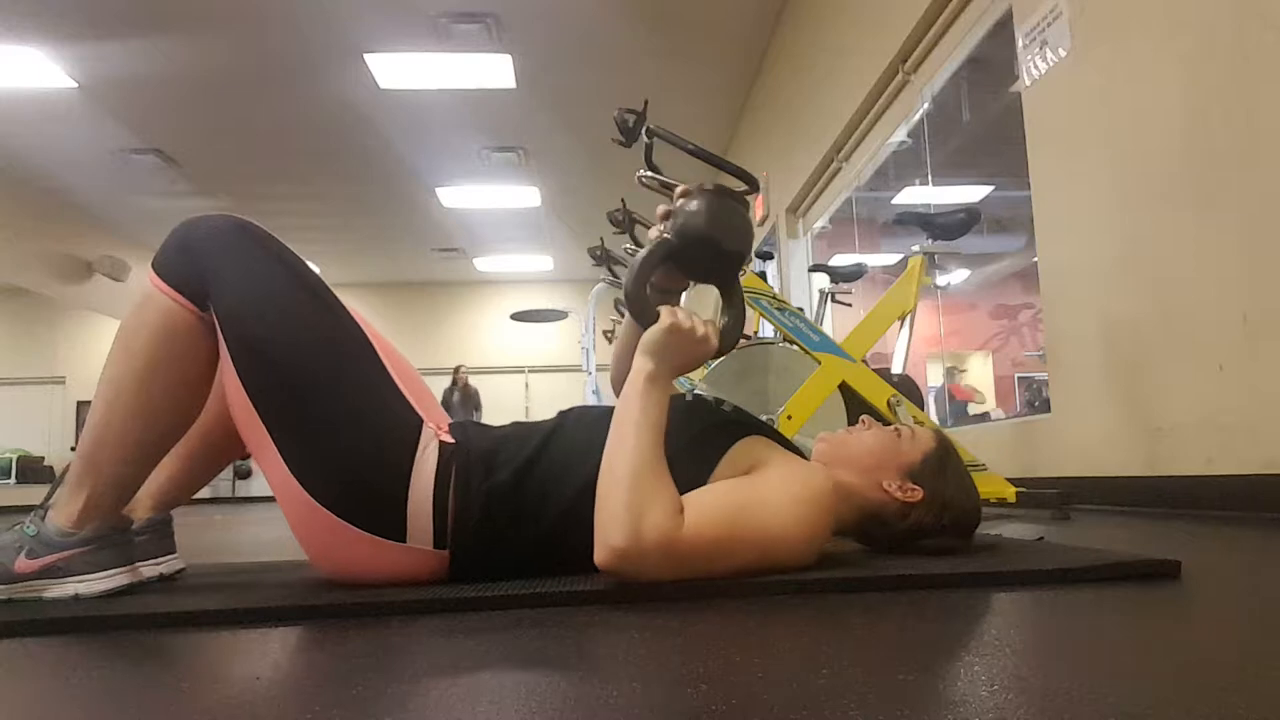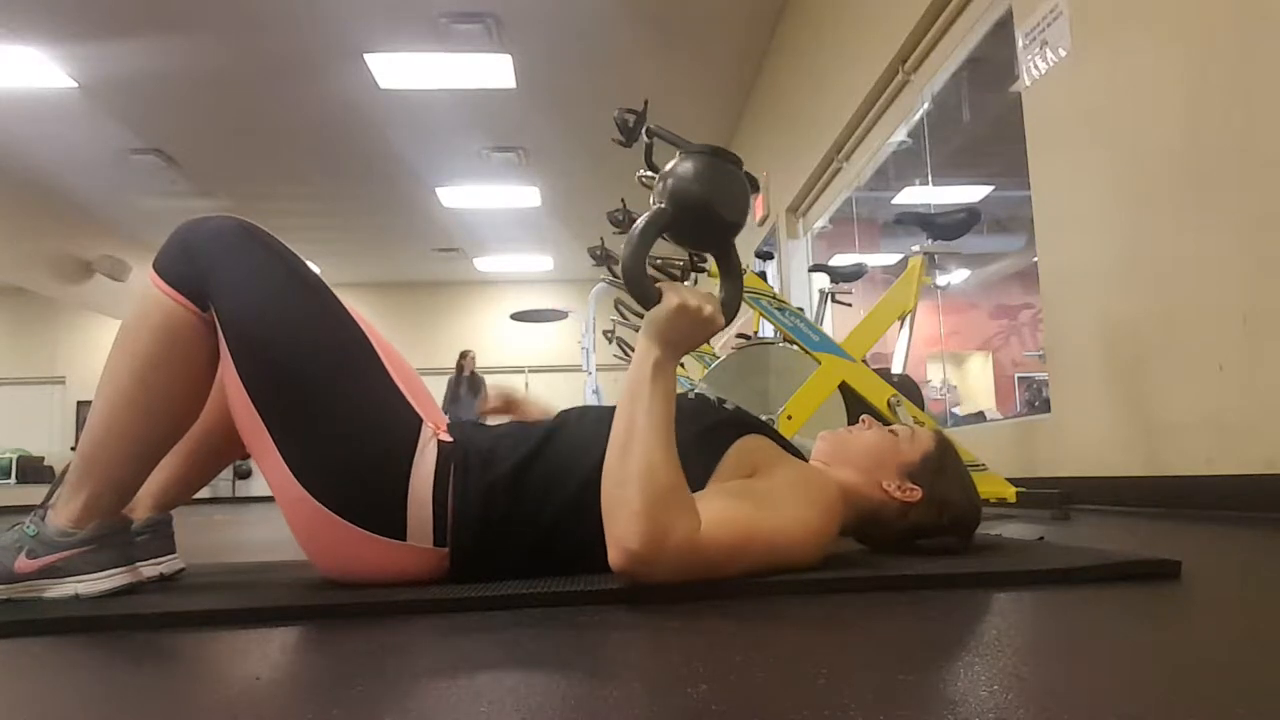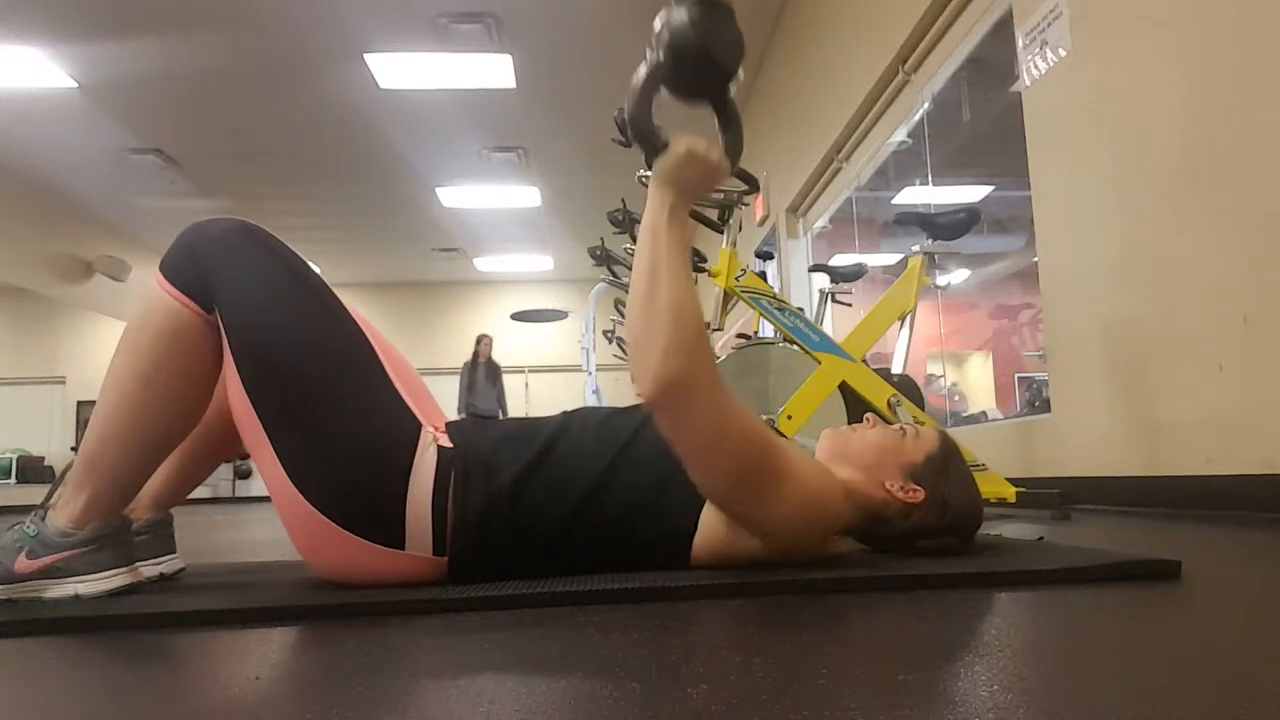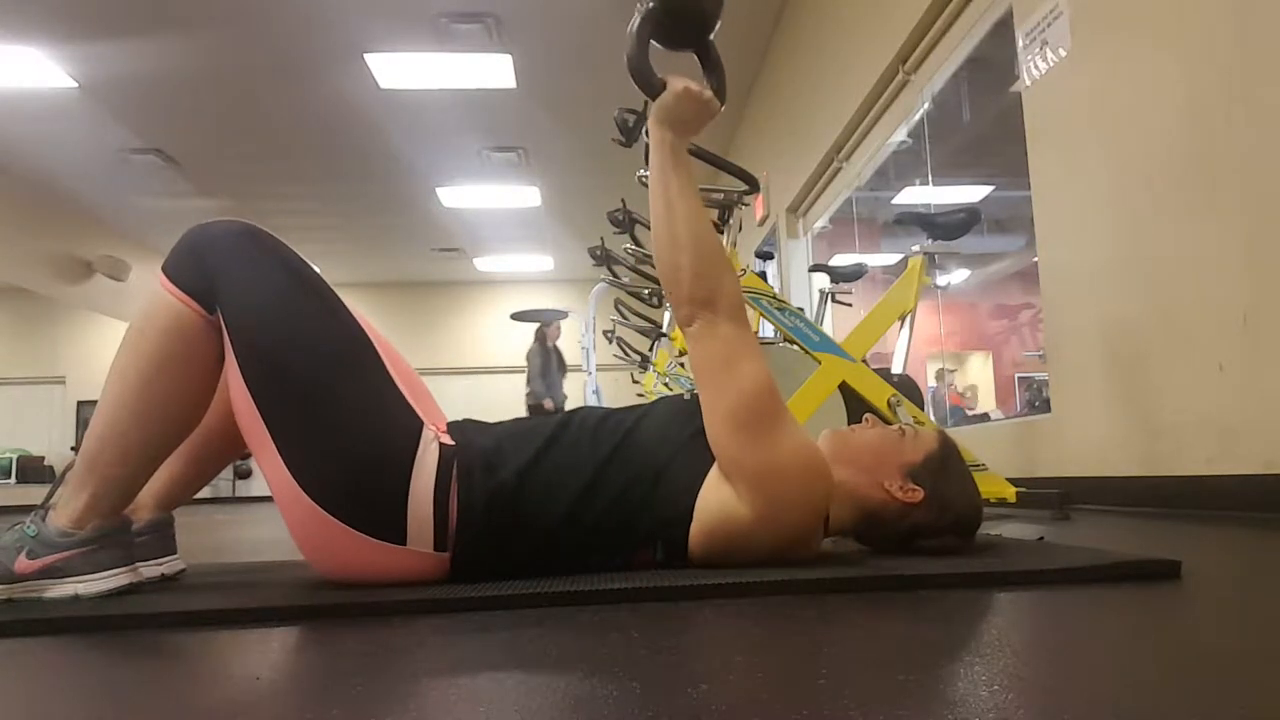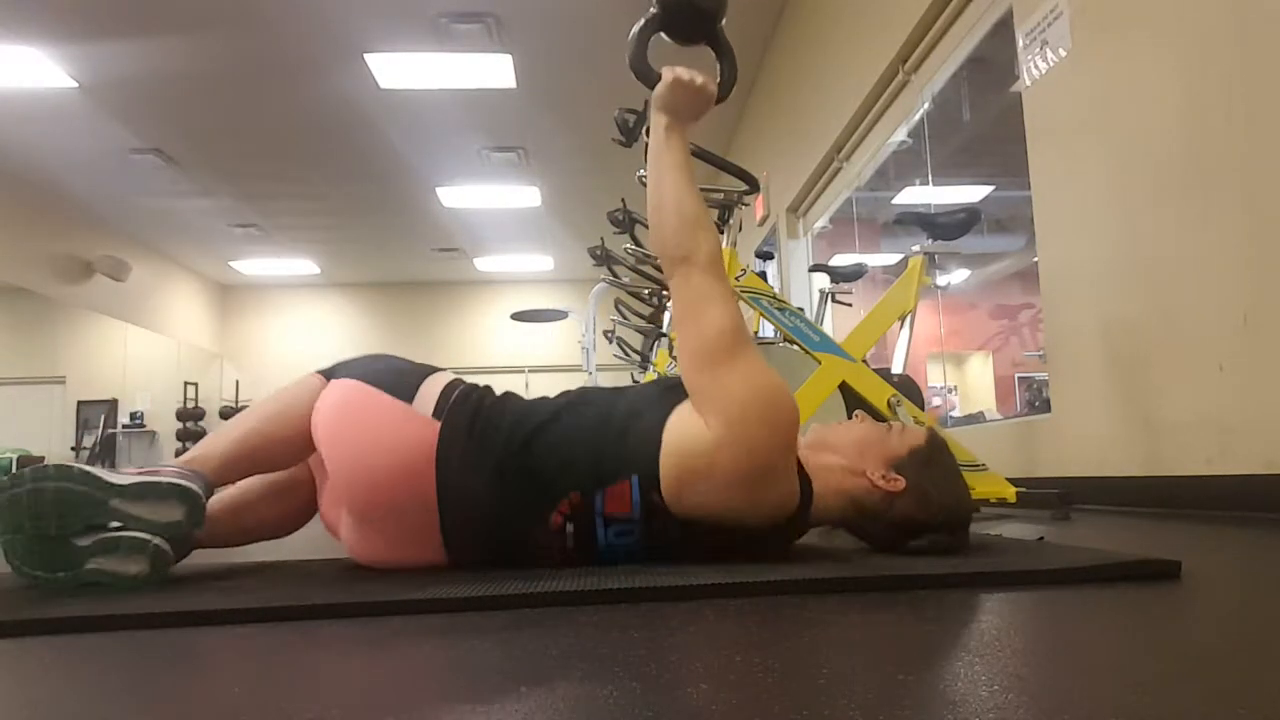
dt=1s
person 1, frame 1
left shoulder: (800, 503)
right shoulder: (779, 473)
left elbow: (624, 542)
right elbow: (631, 401)
left wrist: (657, 369)
right wrist: (663, 285)
left hip: (409, 508)
right hip: (444, 473)
left knee: (211, 248)
right knee: (255, 333)
right ankle: (126, 525)
person 1, frame 2
left shoulder: (805, 507)
right shoulder: (786, 477)
left elbow: (640, 544)
left wrist: (653, 355)
right wrist: (555, 424)
left hip: (411, 507)
right hip: (441, 473)
left knee: (213, 252)
right knee: (251, 335)
right ankle: (125, 523)
person 1, frame 3
left shoulder: (799, 507)
right shoulder: (784, 491)
left elbow: (664, 378)
right elbow: (679, 377)
left wrist: (669, 205)
right wrist: (674, 215)
left hip: (409, 510)
right hip: (440, 478)
left knee: (218, 253)
right knee: (251, 335)
right ankle: (121, 523)
person 1, frame 4
left shoulder: (789, 492)
right shoulder: (779, 498)
left elbow: (708, 310)
left wrist: (669, 143)
left hip: (410, 508)
right hip: (447, 480)
left knee: (221, 257)
right knee: (254, 337)
right ankle: (130, 523)
person 1, frame 5
left shoulder: (762, 433)
right shoulder: (769, 511)
left elbow: (692, 268)
left wrist: (669, 128)
right hip: (443, 529)
left ankle: (171, 484)
right ankle: (159, 523)
